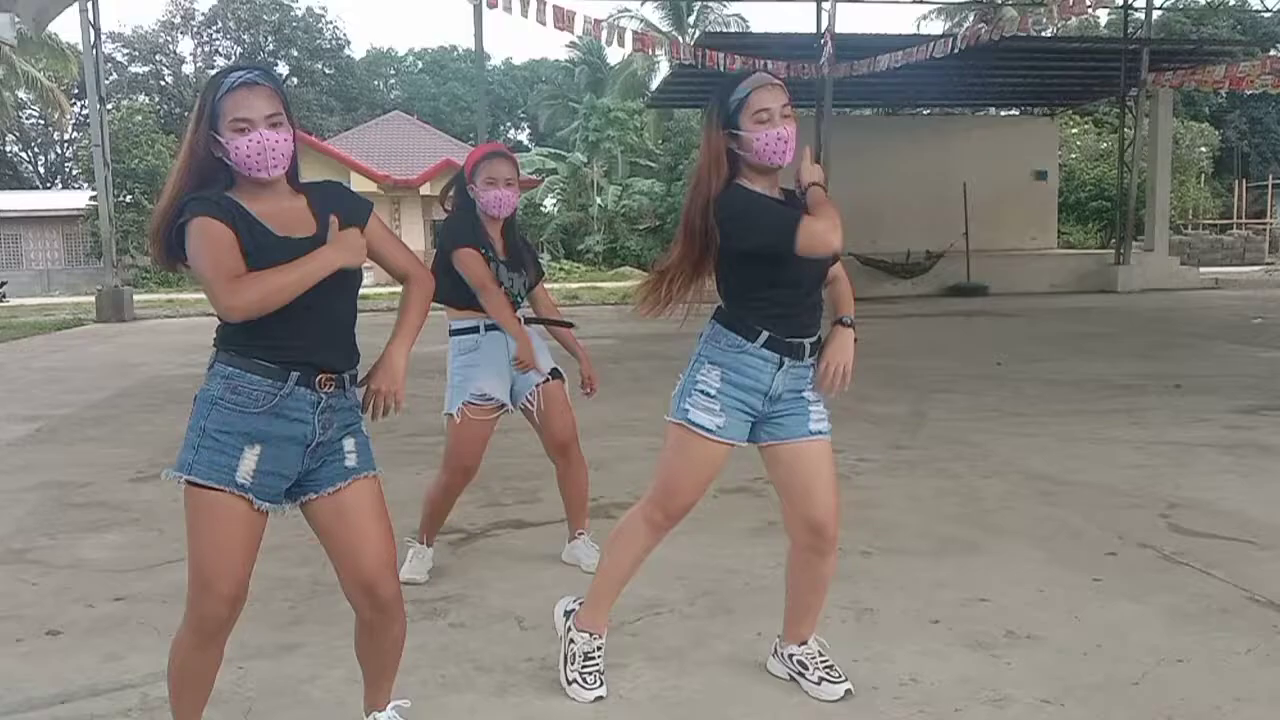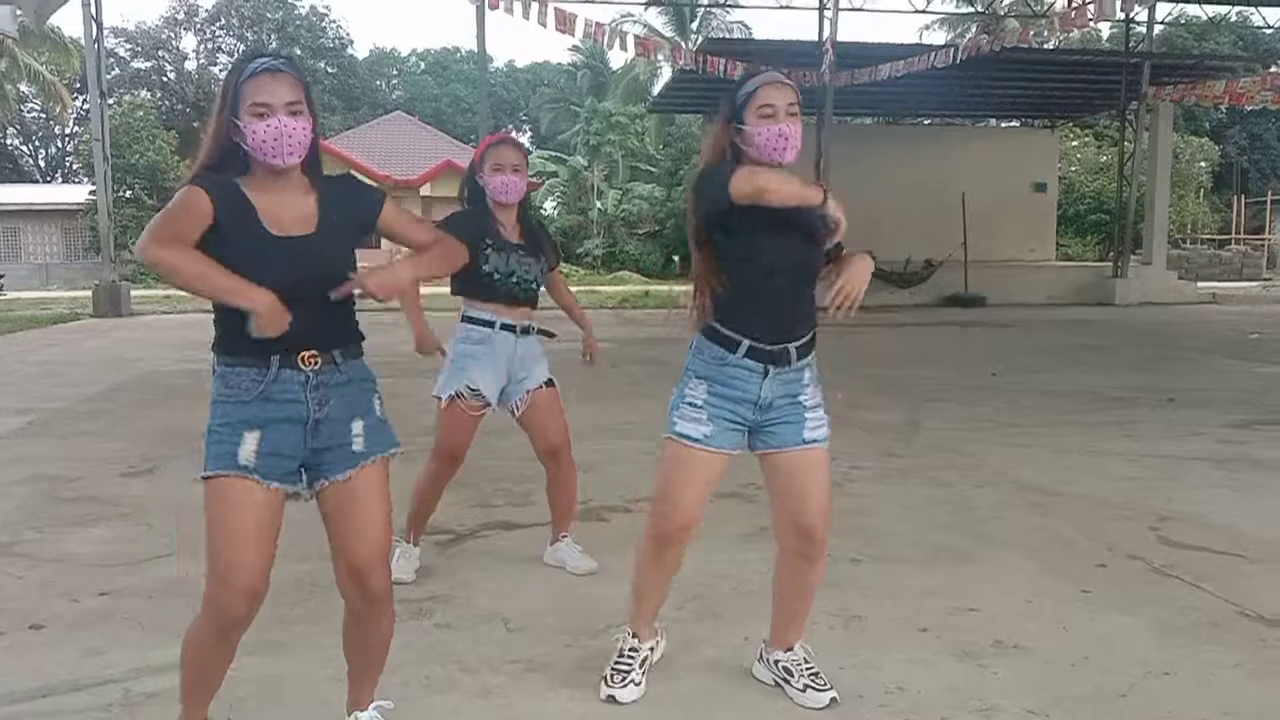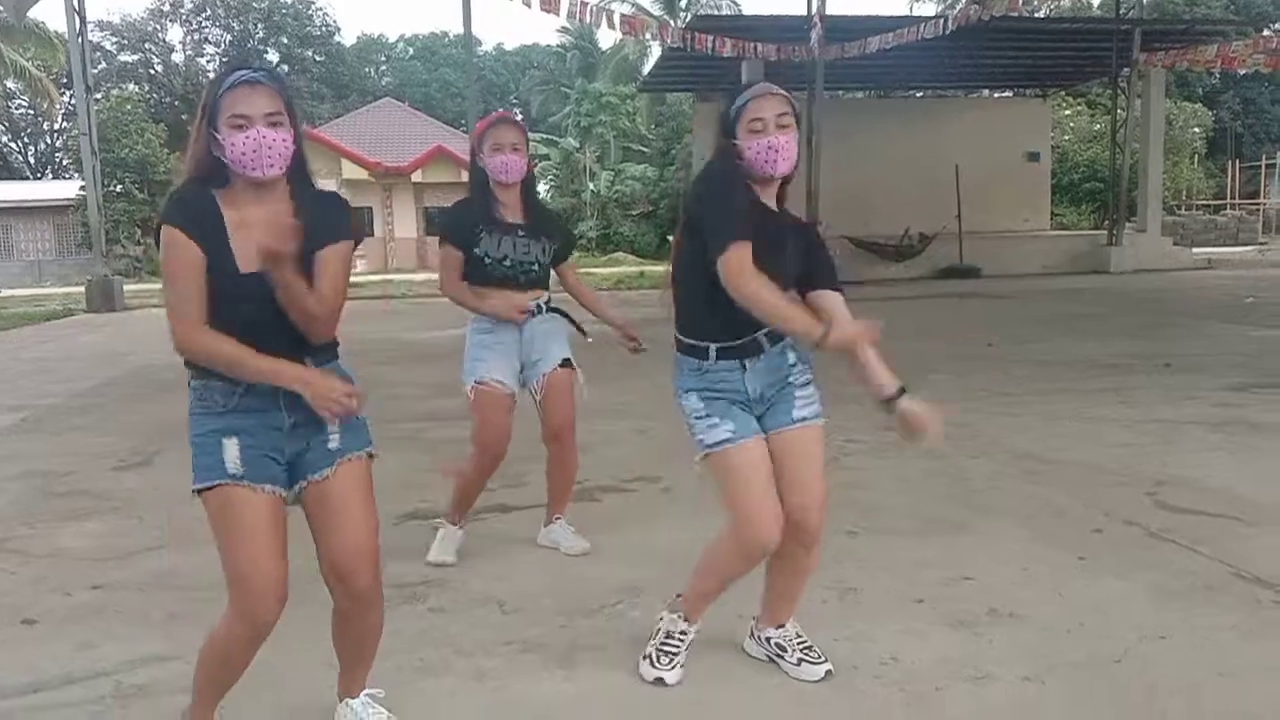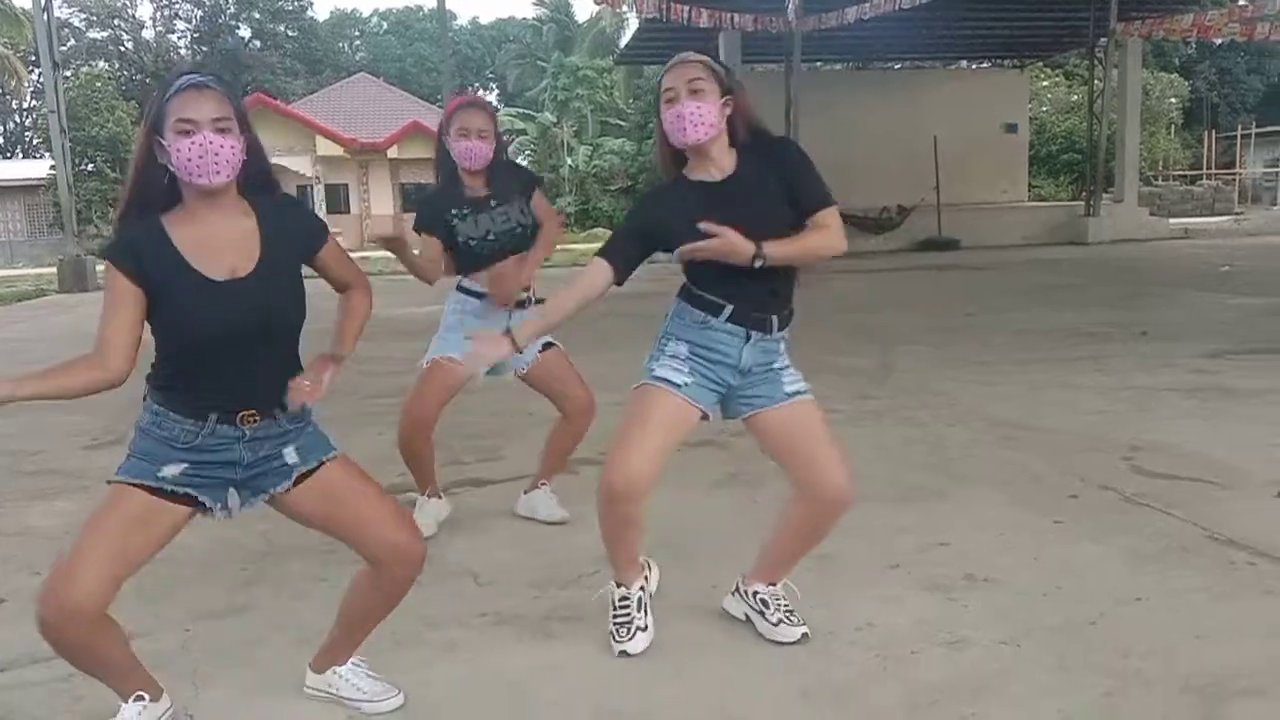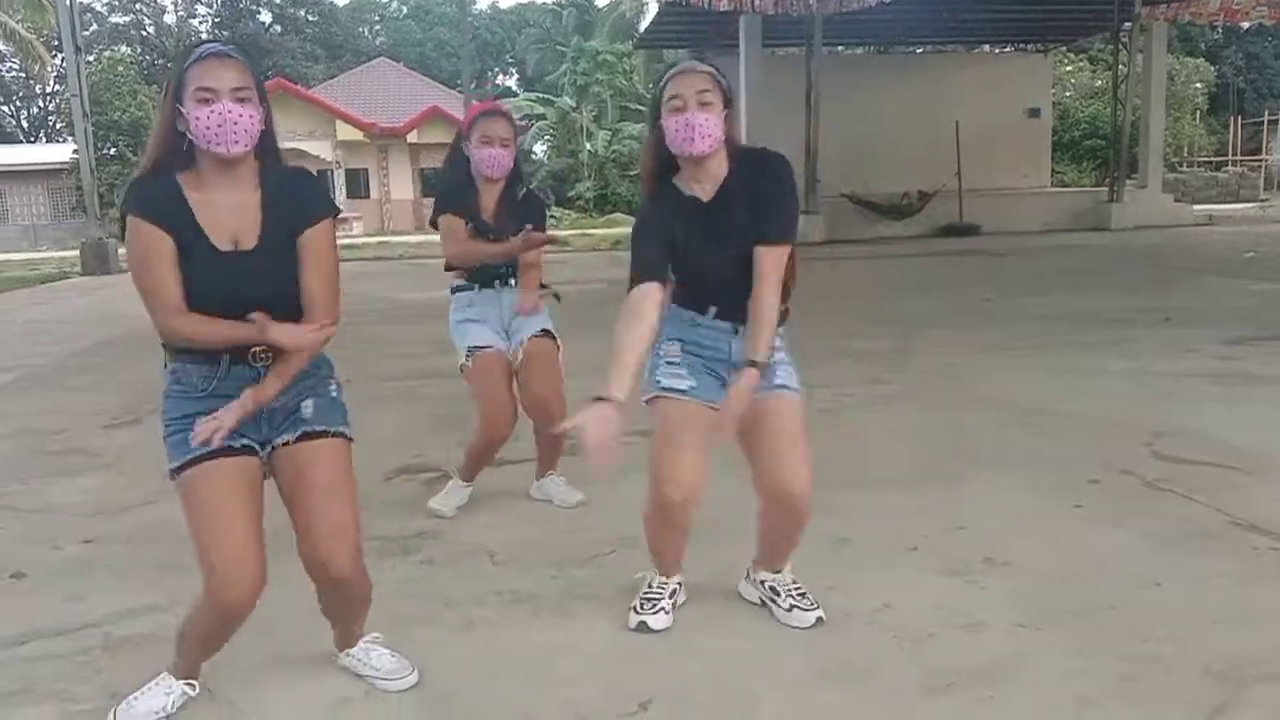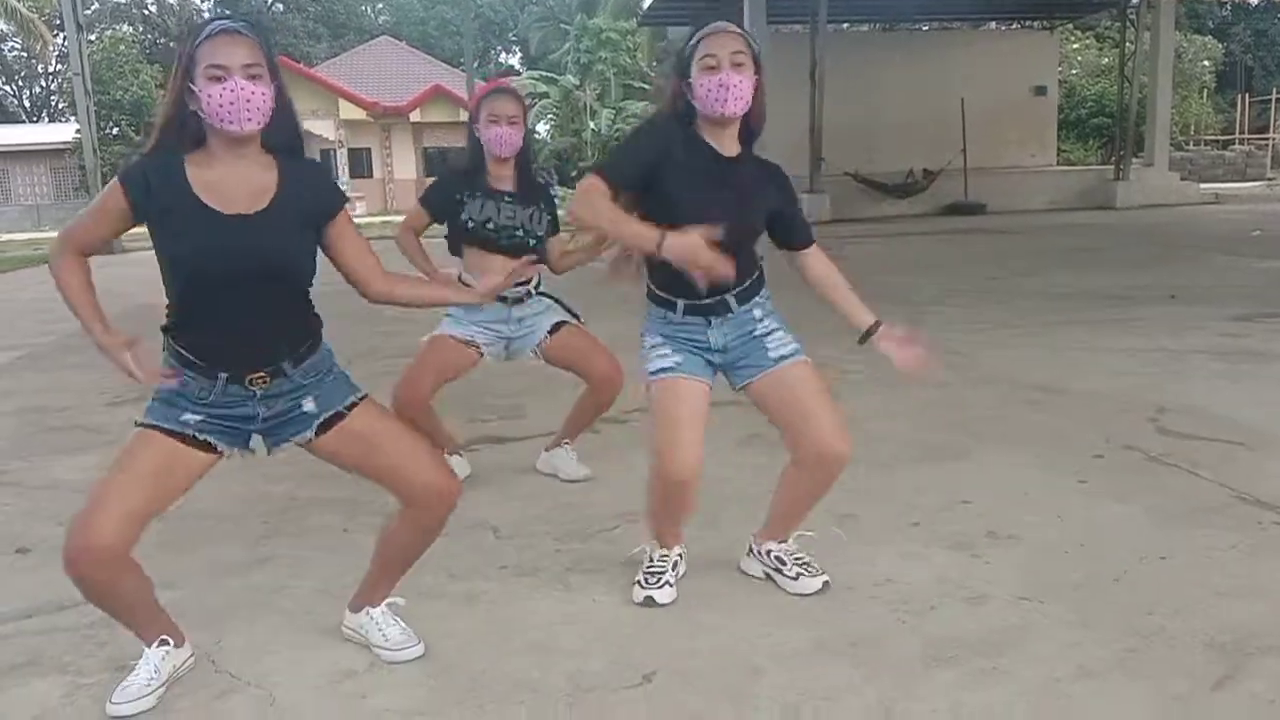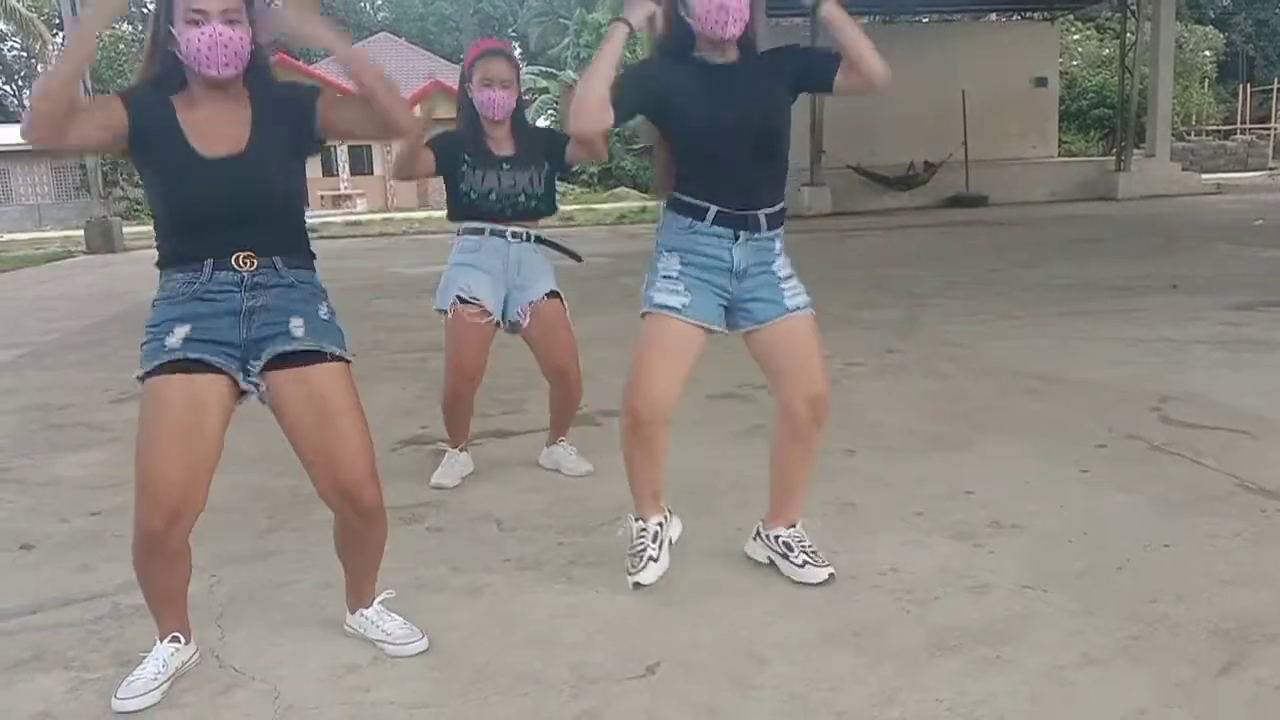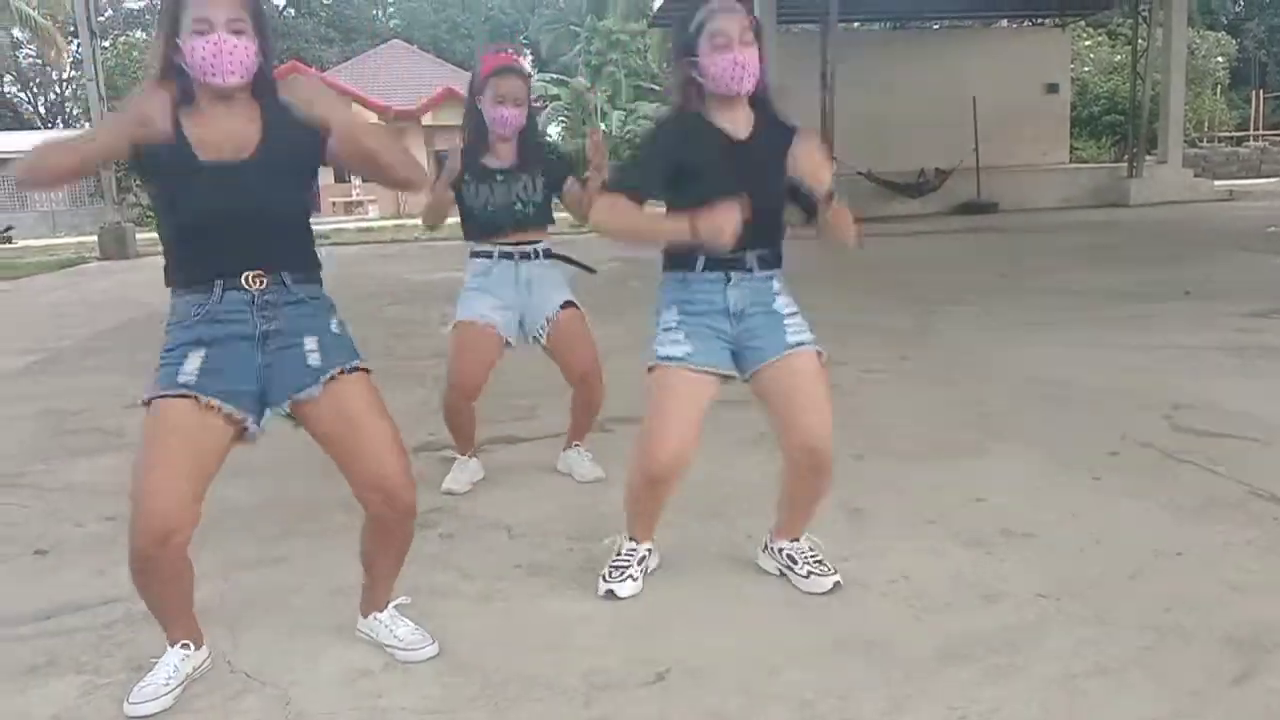
dt=0.3s
person 1, frame 1
left shoulder: (334, 202)
right shoulder: (211, 210)
left elbow: (418, 278)
right elbow: (231, 296)
left wrist: (396, 354)
right wrist: (331, 256)
left hip: (336, 413)
right hip: (245, 407)
left knee: (379, 590)
right knee: (215, 603)
person 1, frame 2
left shoulder: (345, 196)
right shoulder: (214, 193)
left elbow: (446, 249)
right elbow: (156, 247)
right wrist: (256, 297)
left hip: (344, 391)
right hip: (253, 397)
left knee: (369, 580)
right knee: (234, 595)
person 1, frame 3
left shoulder: (326, 213)
right shoulder: (190, 211)
left elbow: (323, 326)
right elbow: (189, 338)
left wrist: (281, 265)
right wrist: (300, 378)
left hip: (324, 408)
right hip: (233, 410)
left knee: (357, 580)
right knee: (260, 602)
person 1, frame 4
left shoulder: (286, 219)
right shoulder: (139, 244)
left elbow: (357, 287)
right elbow: (109, 363)
left wrist: (333, 359)
left hip: (282, 430)
right hip: (180, 443)
left knee: (402, 551)
right knee: (65, 606)
left ankle: (331, 665)
person 1, frame 5
left shoulder: (300, 190)
right shoulder: (153, 197)
left elbow: (319, 318)
right elbow: (172, 321)
left wrist: (255, 398)
right wrist: (263, 333)
left hip: (296, 387)
right hip: (202, 390)
left knee: (337, 566)
right knee: (237, 585)
left ankle: (353, 642)
person 1, frame 6
left shoulder: (307, 182)
right shoulder: (155, 177)
left elbow: (375, 281)
right elbow: (67, 251)
left wrist: (474, 291)
right wrist: (110, 342)
left hip: (304, 380)
right hip: (198, 391)
left knee: (436, 488)
right knee: (91, 547)
left ankle: (365, 609)
right ankle: (165, 645)
person 1, frame 7
left shoulder: (290, 106)
right shoulder: (144, 113)
left elbow: (395, 116)
right elbow: (43, 130)
left hip: (290, 299)
right hip: (192, 309)
left knee: (357, 491)
right knee: (163, 514)
left ankle: (363, 606)
right ankle: (174, 640)
person 1, frame 8
left shoulder: (298, 119)
right shoulder: (154, 123)
left elbow: (407, 175)
right elbow: (31, 173)
left wrist: (345, 119)
right wrist: (123, 127)
left hip: (301, 318)
right hip: (206, 328)
left knee: (394, 493)
right knee: (155, 532)
left ankle: (377, 609)
right ankle: (185, 645)
person 2, frame 1
left shoulder: (796, 205)
right shoulder: (734, 204)
left elbow: (837, 275)
right elbow: (825, 240)
left wrist: (844, 328)
right wrist: (817, 188)
left hip: (798, 375)
right hip: (731, 365)
left knee: (819, 526)
right knee: (663, 508)
left ankle: (795, 648)
right ankle: (584, 623)
person 2, frame 2
left shoulder: (804, 212)
right shoulder: (718, 184)
left elbow: (841, 260)
right elbow: (760, 184)
left wrist: (859, 260)
right wrist: (827, 202)
left hip: (793, 380)
right hip: (722, 373)
left knee: (808, 531)
right knee: (670, 525)
left ankle: (781, 653)
right ankle: (641, 637)
person 2, frame 3
left shoulder: (801, 232)
right shoulder: (718, 185)
left elbow: (837, 313)
right elbow: (739, 277)
left wrist: (896, 395)
right wrist: (826, 335)
left hip: (782, 371)
right hip: (709, 379)
left knee: (805, 522)
right knee: (760, 531)
left ankle: (773, 630)
right ankle: (680, 619)
person 2, frame 4
left shoulder: (778, 157)
right shoulder: (663, 204)
left elbow: (833, 238)
right elbow: (597, 274)
left wrist: (754, 251)
right wrist: (515, 336)
left hip: (767, 353)
right hip: (693, 347)
left knee: (831, 488)
right knee: (622, 481)
left ankle: (758, 589)
right ankle: (632, 581)
person 2, frame 5
left shoulder: (767, 171)
right shoulder: (657, 214)
left elbow: (769, 275)
right elbow: (647, 303)
left wrist: (752, 370)
right wrist: (608, 403)
left hip: (760, 349)
right hip: (687, 343)
left knee: (791, 489)
right knee: (676, 492)
left ankle: (771, 575)
right ankle: (666, 579)
person 2, frame 6
left shoulder: (766, 178)
right shoulder: (661, 139)
left elbow: (810, 256)
right elbow: (585, 202)
left wrist: (871, 328)
right wrist: (664, 242)
left hip: (749, 320)
right hip: (676, 329)
left knee: (827, 447)
right knee: (678, 466)
left ankle: (770, 545)
right ankle: (665, 551)
person 2, frame 7
left shoulder: (778, 68)
right shoulder: (666, 75)
left elbow: (874, 75)
right elbow: (587, 119)
left hip: (765, 251)
right hip: (689, 249)
left knee: (809, 400)
right knee: (646, 407)
left ankle: (780, 530)
right ankle: (653, 521)
person 2, frame 8
left shoulder: (783, 136)
right shoulder: (678, 134)
left elbow: (844, 236)
right elbow: (605, 214)
left wrist: (824, 190)
right wrist: (692, 228)
left hip: (766, 297)
right hip: (694, 298)
left knee: (815, 447)
right knee: (662, 459)
left ankle: (785, 542)
right ankle: (637, 544)
person 3, frame 1
left shoulder: (521, 245)
right shoulder: (457, 228)
left elbow: (543, 303)
right elbow: (484, 285)
left wrist: (580, 353)
right wrist: (519, 338)
left hip: (524, 341)
right hip: (476, 346)
left knee: (566, 442)
right knee: (460, 465)
left ankle: (579, 540)
right ankle: (422, 545)
person 3, frame 2
left shoulder: (537, 234)
right shoulder: (464, 224)
left elbow: (557, 284)
left wrist: (586, 326)
right wrist: (418, 324)
left hip: (527, 346)
right hip: (479, 342)
left knee: (557, 449)
right knee: (446, 456)
left ankle: (561, 542)
right ankle: (409, 544)
person 3, frame 3
left shoulder: (546, 219)
right shoulder: (465, 214)
left elbow: (572, 280)
right elbow: (449, 281)
left wrist: (616, 322)
right wrist: (488, 307)
left hip: (547, 327)
right hip: (492, 334)
left knee: (560, 433)
right knee: (490, 446)
left ankle: (555, 524)
right ankle: (451, 526)
person 3, frame 4
left shoulder: (515, 177)
right shoulder: (438, 202)
left elbow: (552, 223)
right elbow: (432, 273)
left wrist: (526, 269)
right wrist: (401, 252)
left hip: (519, 313)
right hip: (470, 313)
left knee: (581, 404)
right knee: (415, 420)
left ankle: (536, 492)
right ankle: (431, 498)
person 3, frame 5
left shoulder: (528, 203)
right shoulder: (451, 195)
left elbow: (529, 265)
right elbow: (457, 253)
left wrist: (535, 291)
right wrist: (511, 248)
left hip: (522, 306)
right hip: (474, 308)
left knee: (546, 404)
right knee: (499, 420)
left ankle: (547, 476)
right ankle: (461, 481)
person 3, frame 6
left shoulder: (539, 193)
right shoulder: (456, 182)
left elbow: (557, 260)
right elbow: (406, 233)
left wrist: (598, 241)
right wrist: (437, 275)
left hip: (532, 306)
right hip: (474, 310)
left knee: (608, 376)
right knee: (407, 398)
left ankle: (557, 449)
right ankle: (451, 456)
person 3, frame 7
left shoulder: (540, 140)
right shoulder: (455, 142)
left elbow: (595, 153)
right elbow: (406, 170)
left wrist: (590, 132)
right wrist: (412, 150)
left hip: (532, 256)
right hip: (476, 257)
left knee: (564, 370)
right knee: (463, 374)
left ankle: (557, 445)
right ankle: (458, 451)
person 3, frame 8
left shoulder: (543, 152)
right shoulder: (464, 158)
left elbow: (583, 210)
right elbow: (432, 220)
left wrist: (597, 173)
right wrist: (448, 179)
left hip: (542, 271)
right hip: (489, 276)
left knee: (587, 374)
right knee: (460, 387)
left ankle: (574, 449)
right ankle: (467, 458)
